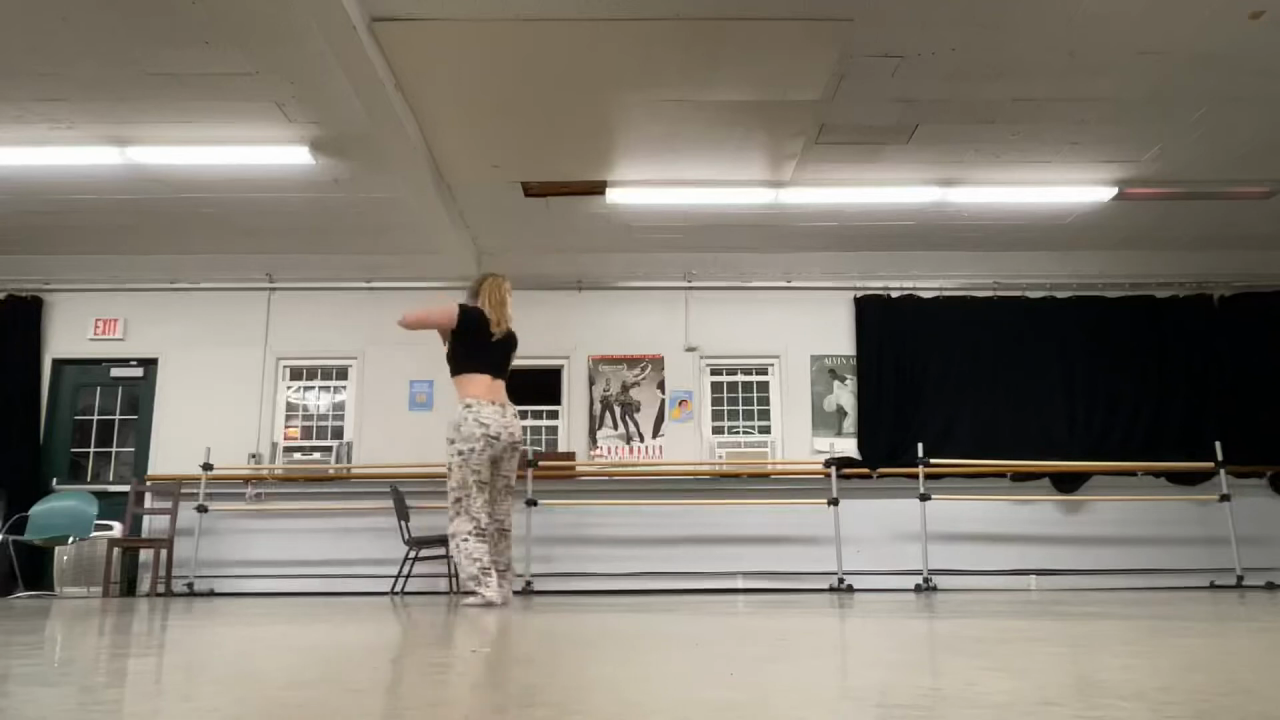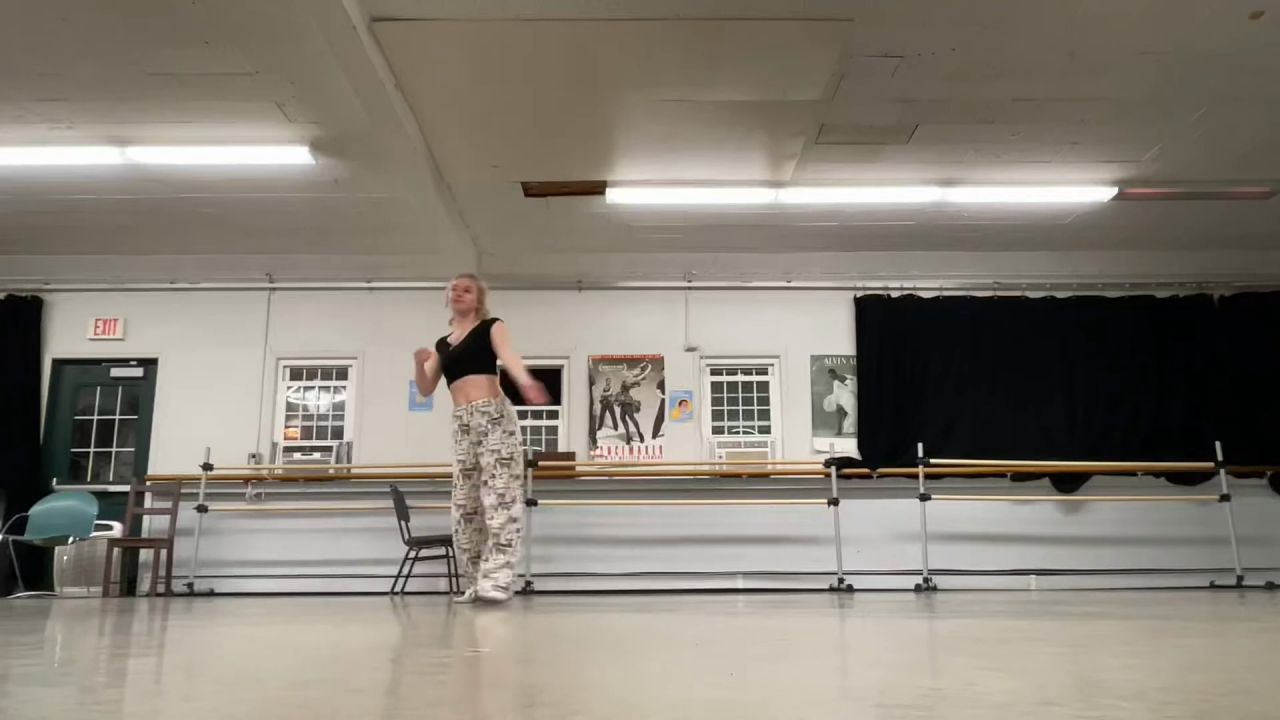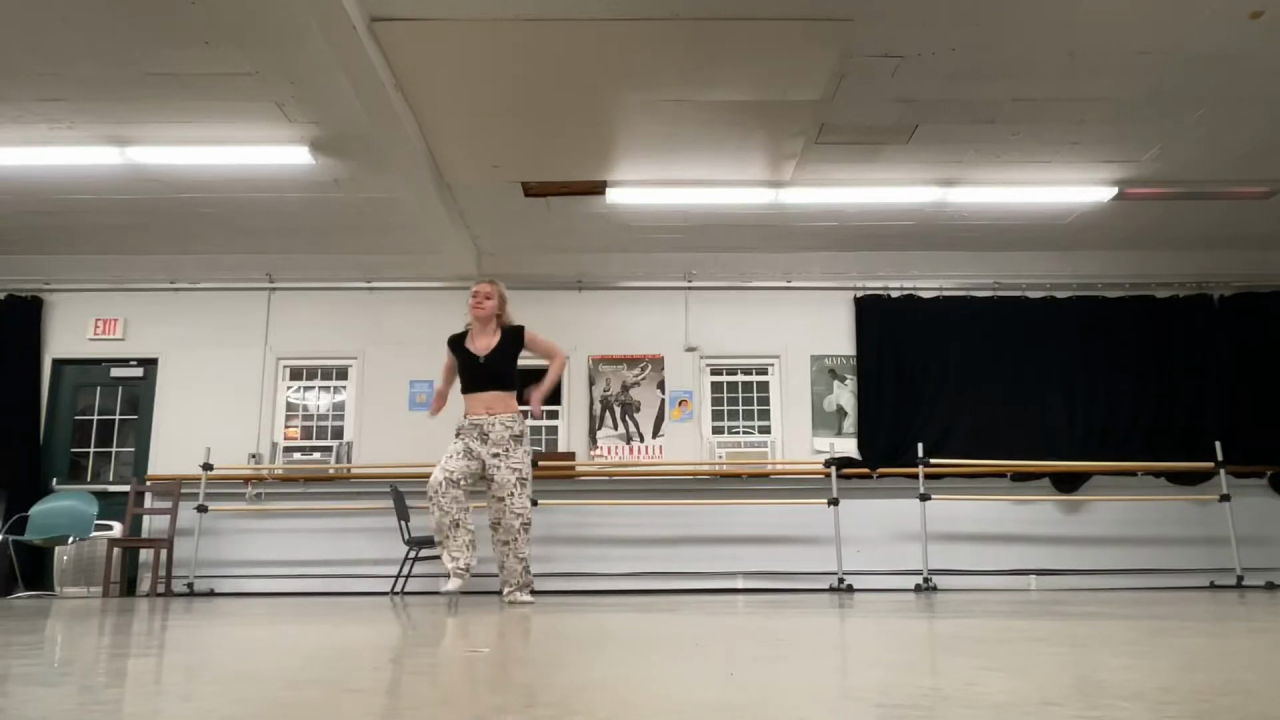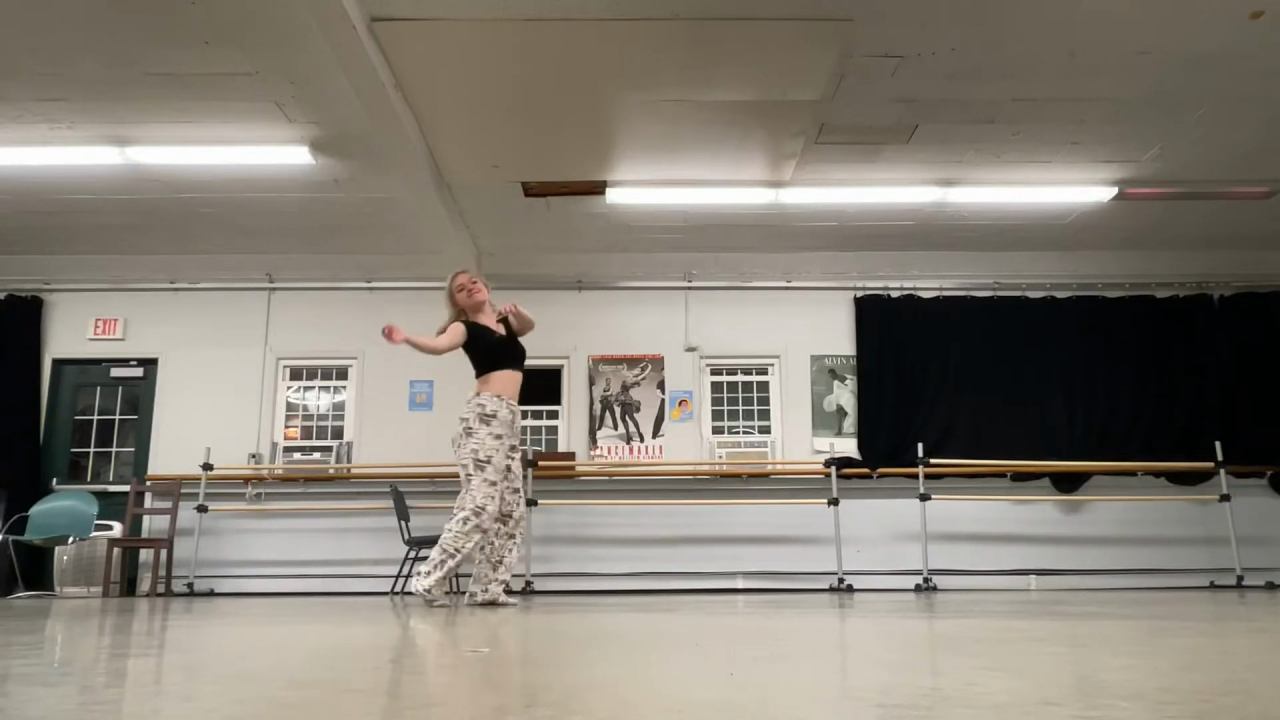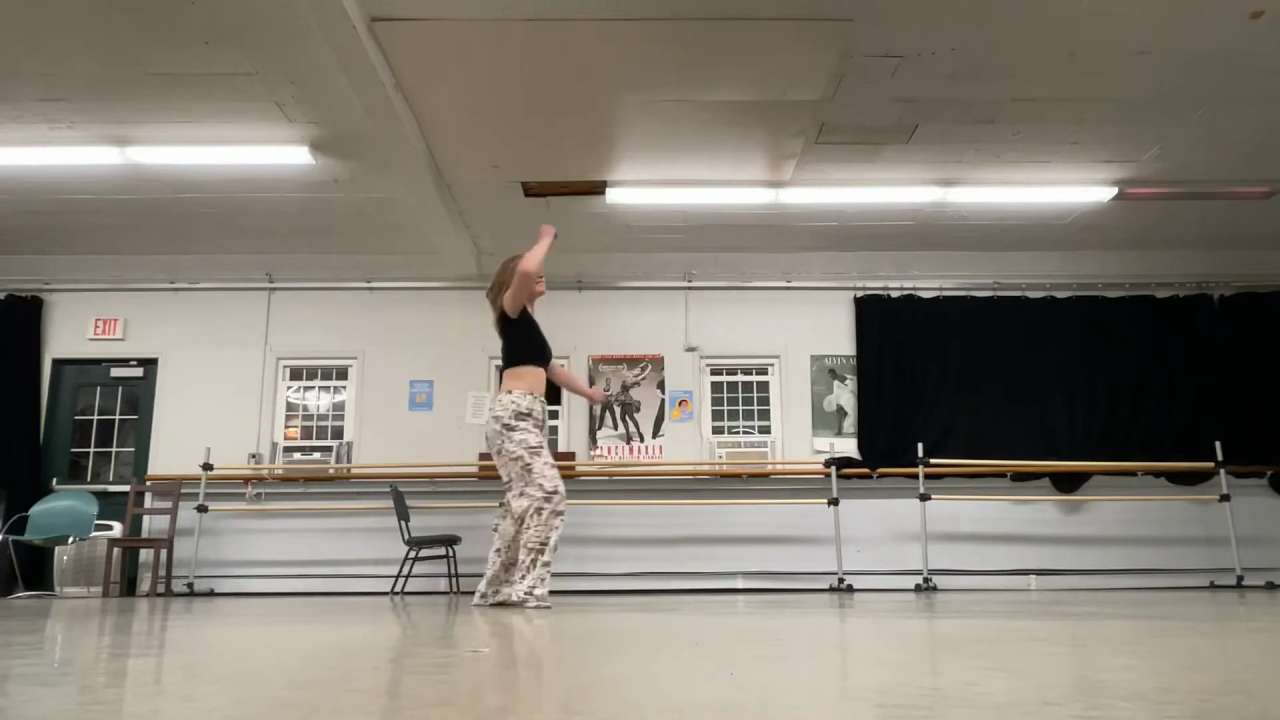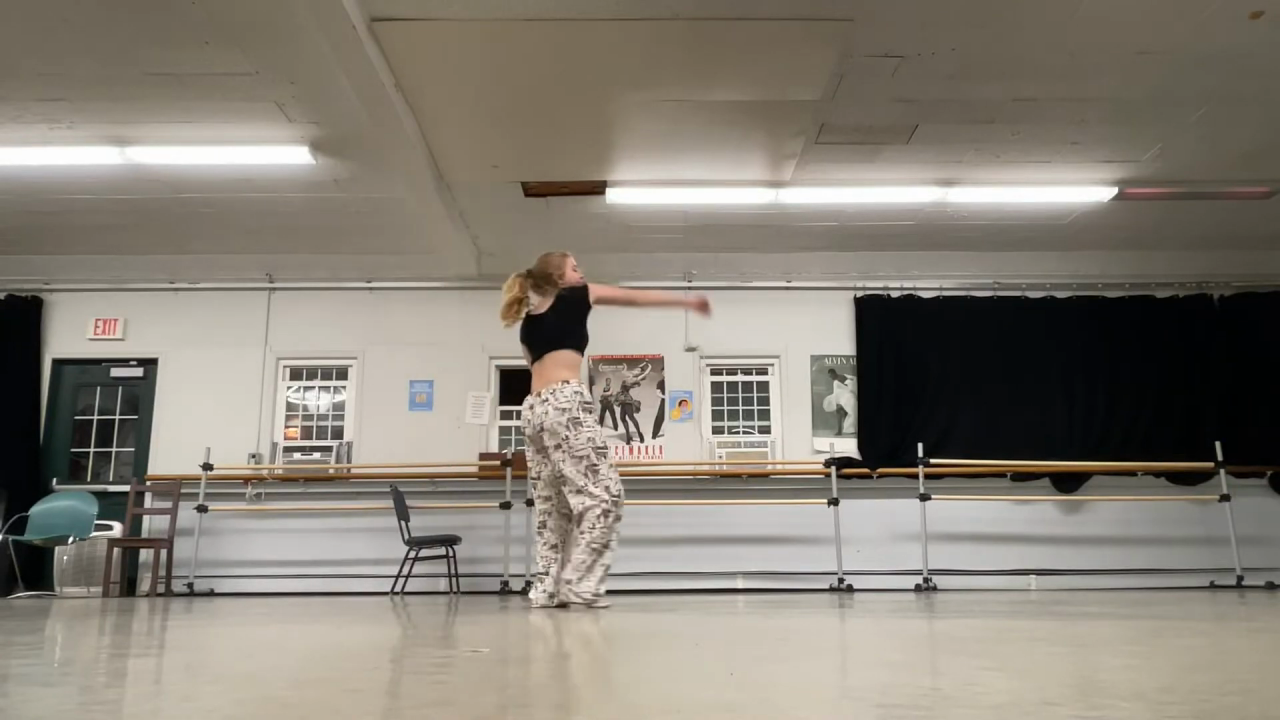
dt=0.5s
person 1, frame 1
left shoulder: (466, 315)
right shoulder: (509, 337)
left elbow: (406, 320)
left wrist: (446, 333)
left hip: (472, 417)
right hip: (506, 418)
left knee: (464, 508)
right knee: (495, 510)
left ankle: (483, 586)
right ankle: (499, 584)
person 1, frame 2
left shoulder: (492, 328)
right shoulder: (443, 345)
left elbow: (510, 357)
right elbow: (426, 390)
left wrist: (525, 381)
right wrist: (420, 363)
left hip: (496, 418)
right hip: (462, 426)
left knee: (500, 500)
right knee: (465, 509)
left ankle: (497, 581)
right ankle: (479, 584)
person 1, frame 3
left shoulder: (513, 334)
right shoulder: (457, 342)
left elbow: (558, 356)
left wrist: (540, 390)
right wrist: (440, 395)
left hip: (510, 434)
right hip: (470, 432)
left knee: (510, 515)
right knee: (440, 485)
left ankle: (516, 586)
right ankle: (459, 569)
person 1, frame 4
left shoulder: (508, 323)
right shoulder: (464, 327)
left elbow: (527, 325)
right elbow: (438, 346)
left wrist: (513, 311)
right wrist: (406, 338)
left hip: (507, 421)
right hip: (485, 415)
left knee: (510, 509)
right knee: (481, 504)
left ankle: (489, 586)
right ankle: (430, 580)
person 1, frame 5
left shoulder: (525, 324)
right shoulder: (512, 308)
left elbow: (551, 370)
right elbow: (527, 266)
left wrist: (587, 392)
right wrist: (545, 239)
left hip: (519, 417)
right hip: (514, 414)
left knee: (521, 507)
right knee: (546, 494)
left ankle: (494, 588)
right ankle: (525, 589)
person 1, frame 6
left shoulder: (528, 323)
right shoulder: (574, 296)
right elbow: (635, 296)
right wrist: (686, 301)
left hip: (533, 409)
right hip: (568, 404)
left knee: (551, 507)
right knee: (602, 496)
left ankle: (547, 588)
right ankle: (580, 584)
